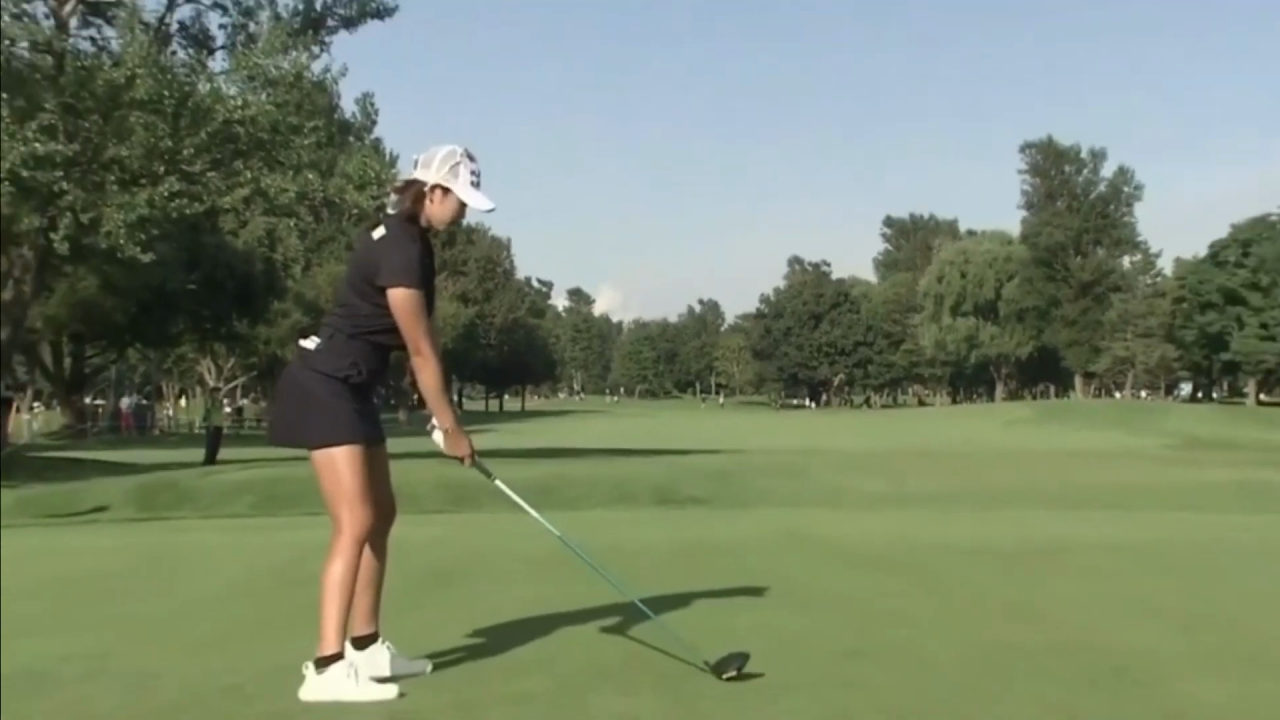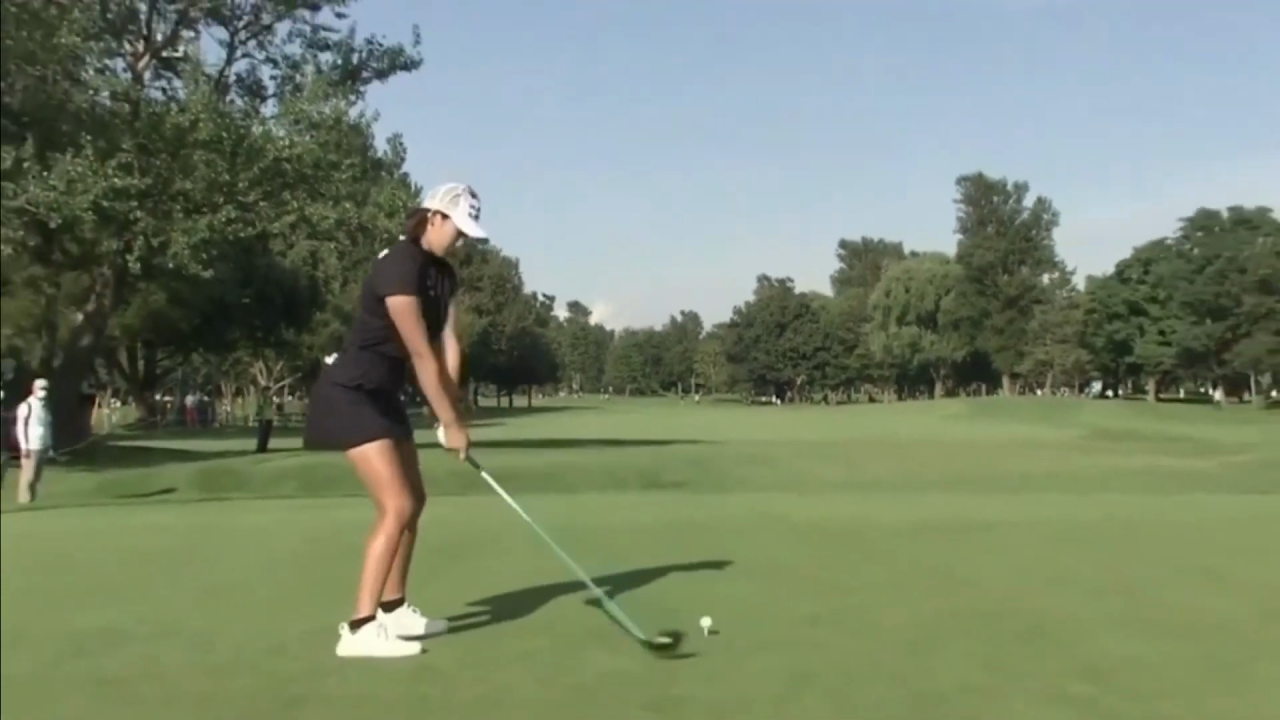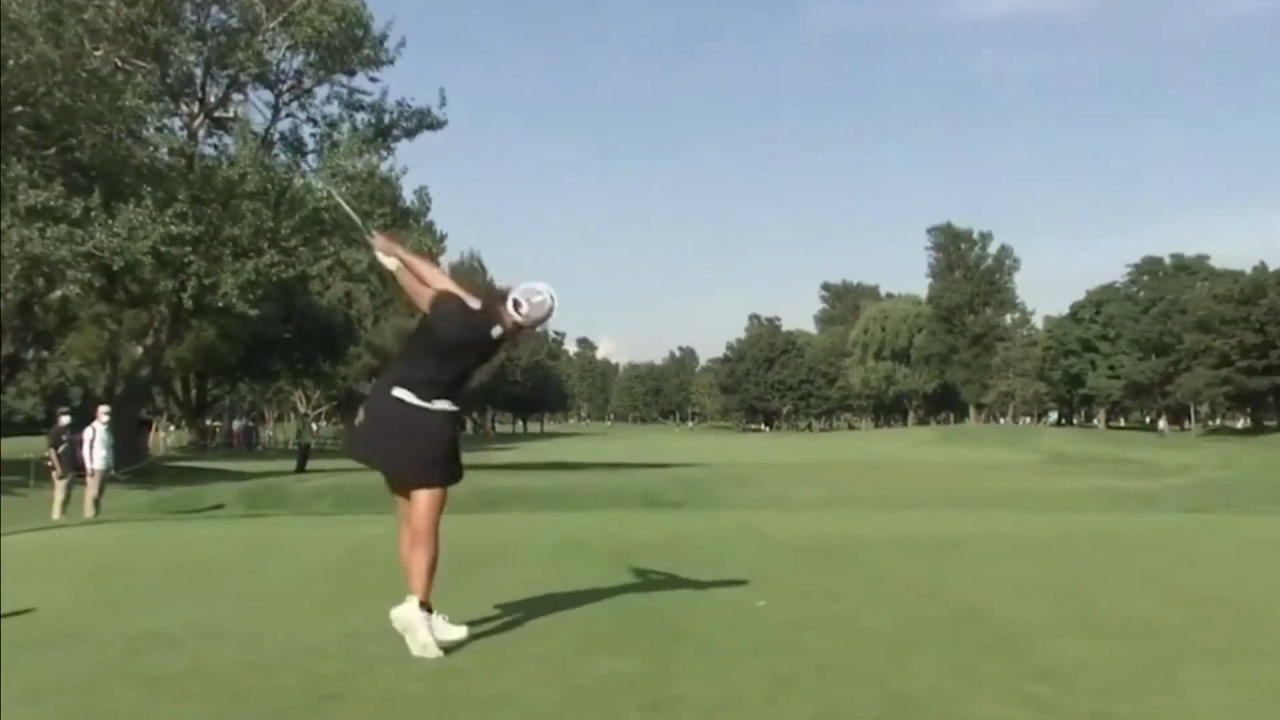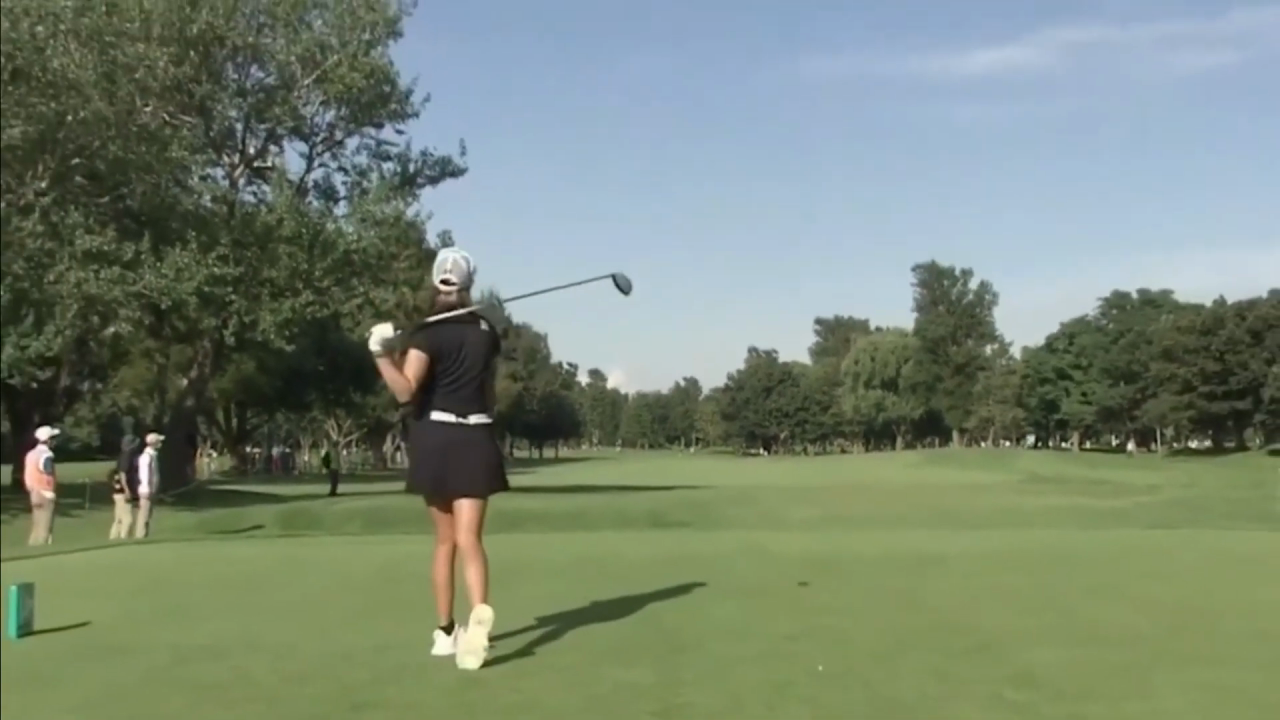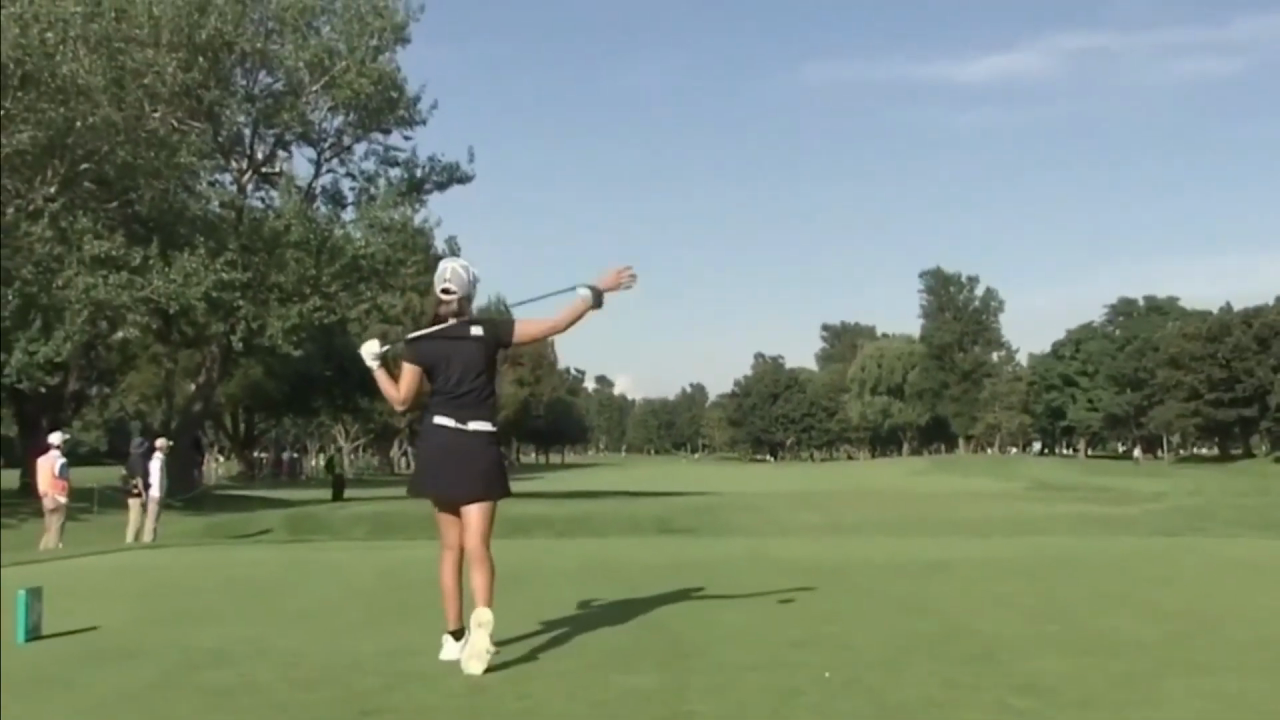
dt=1s
person 1, frame 1
left shoulder: (408, 238)
right shoulder: (400, 248)
left elbow: (420, 343)
right elbow: (422, 350)
left wrist: (443, 416)
right wrist: (451, 427)
left hip: (349, 387)
right hip: (325, 386)
left knee: (380, 515)
right knee: (355, 523)
left ankle: (365, 647)
right ankle: (327, 668)
person 1, frame 2
left shoulder: (445, 276)
right shoulder: (396, 263)
left elbow: (448, 345)
right elbow: (421, 352)
left wrist: (451, 411)
right wrist: (450, 422)
left hip: (385, 396)
right hip: (349, 392)
left knee: (411, 500)
right knee: (396, 505)
left ankle: (392, 609)
person 1, frame 3
right shoulder: (497, 339)
left hip: (389, 411)
right hip: (431, 424)
left knee: (408, 522)
right knee: (425, 526)
left ankle: (422, 615)
right ankle: (416, 607)
person 1, frame 4
left shoulder: (429, 331)
right shoulder: (487, 330)
left elbow: (405, 391)
left wrist: (380, 352)
left hip: (435, 438)
right hip: (476, 438)
left knee: (445, 541)
right knee: (469, 539)
left ankle: (446, 630)
right ankle: (479, 614)
person 1, frame 5
left shoulder: (420, 342)
right shoulder: (489, 331)
left elbow: (400, 401)
right elbow: (558, 323)
left wrist: (374, 364)
right wrist: (600, 288)
left hip: (438, 444)
right hip: (479, 447)
left knee: (450, 547)
right knee: (475, 546)
left ankle: (453, 636)
right ankle: (481, 620)
